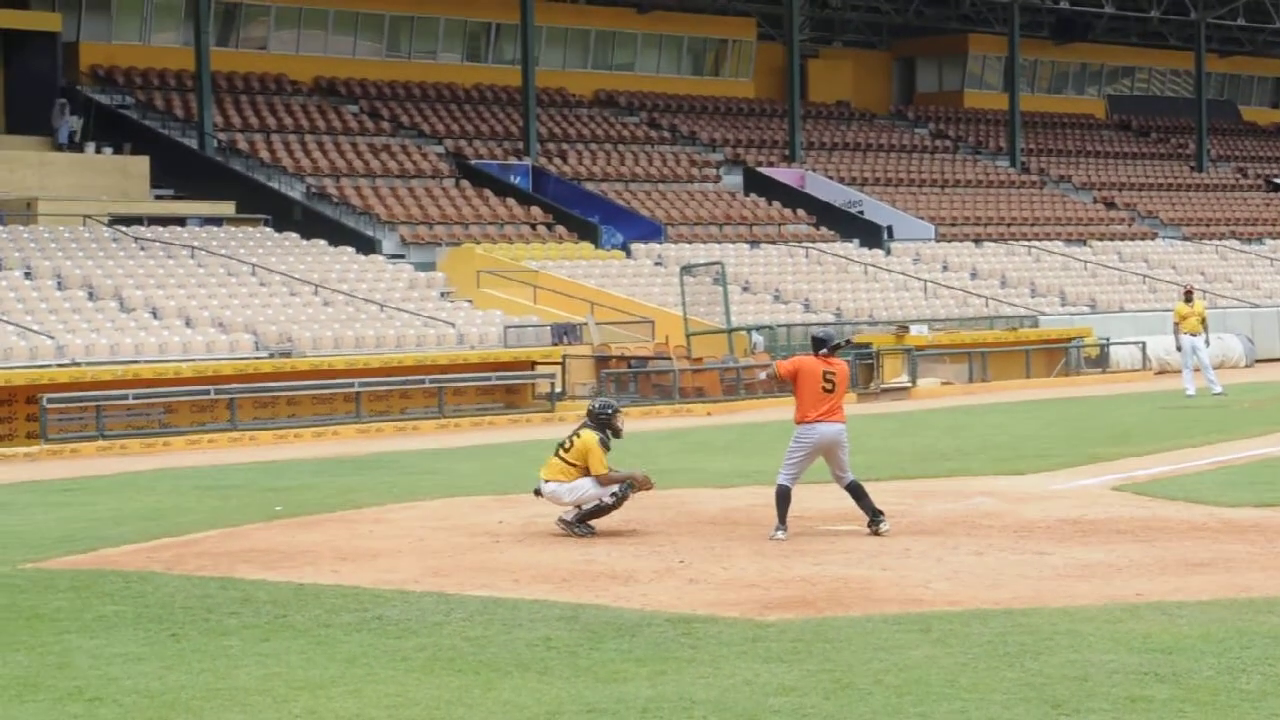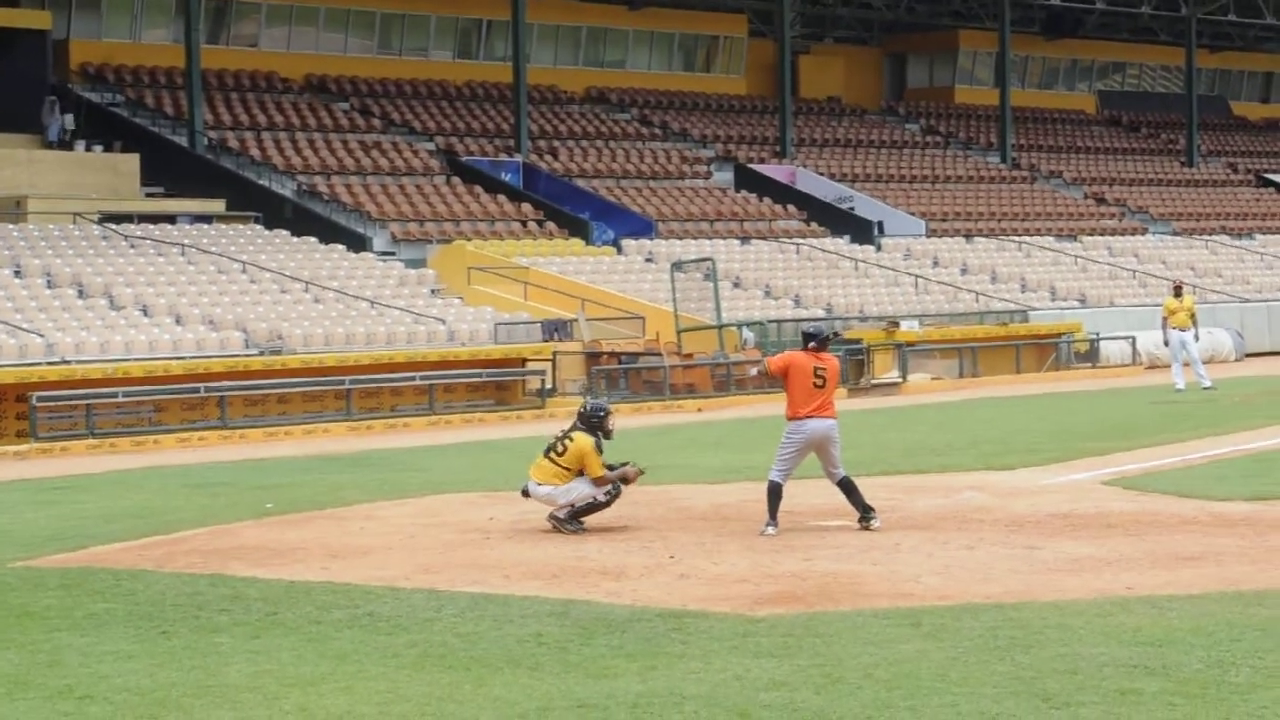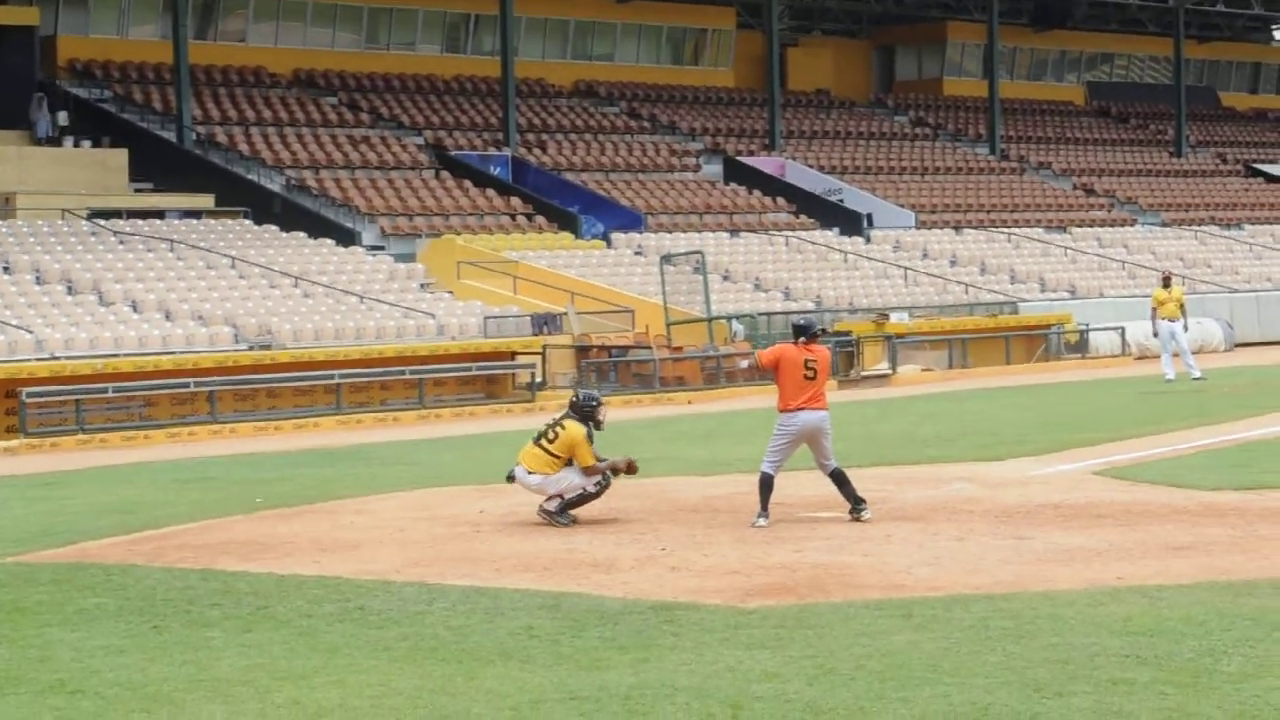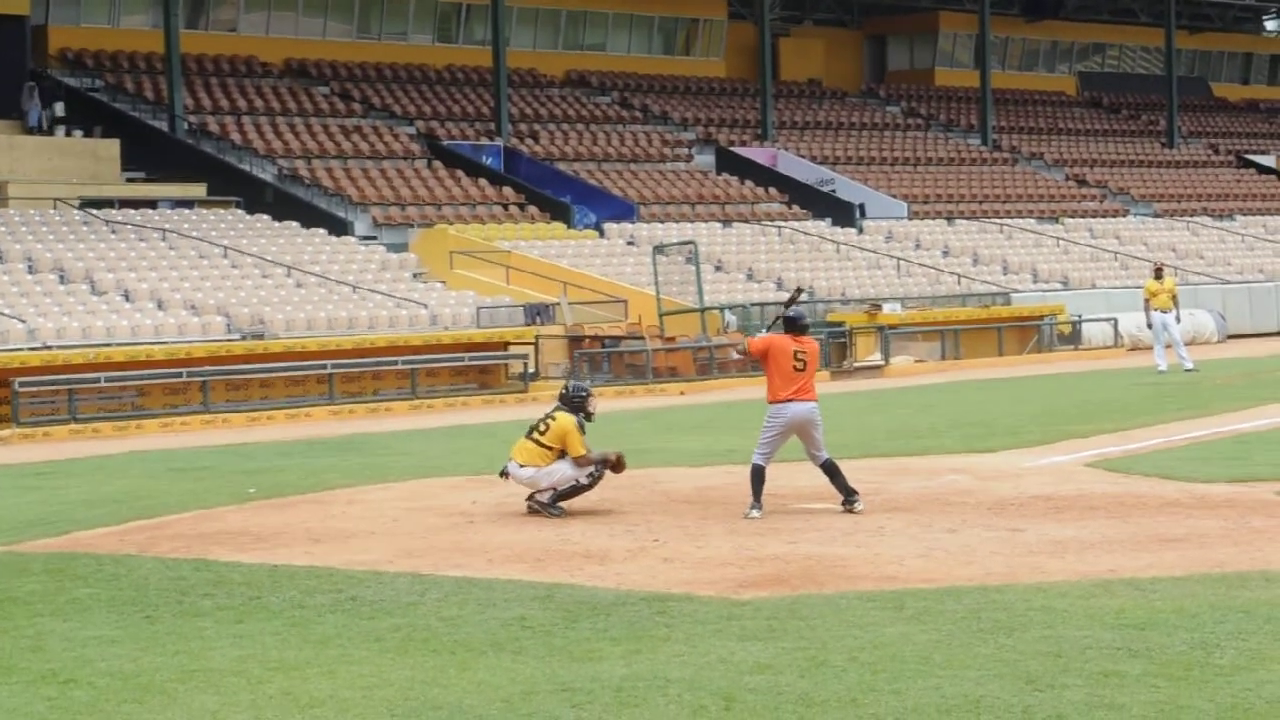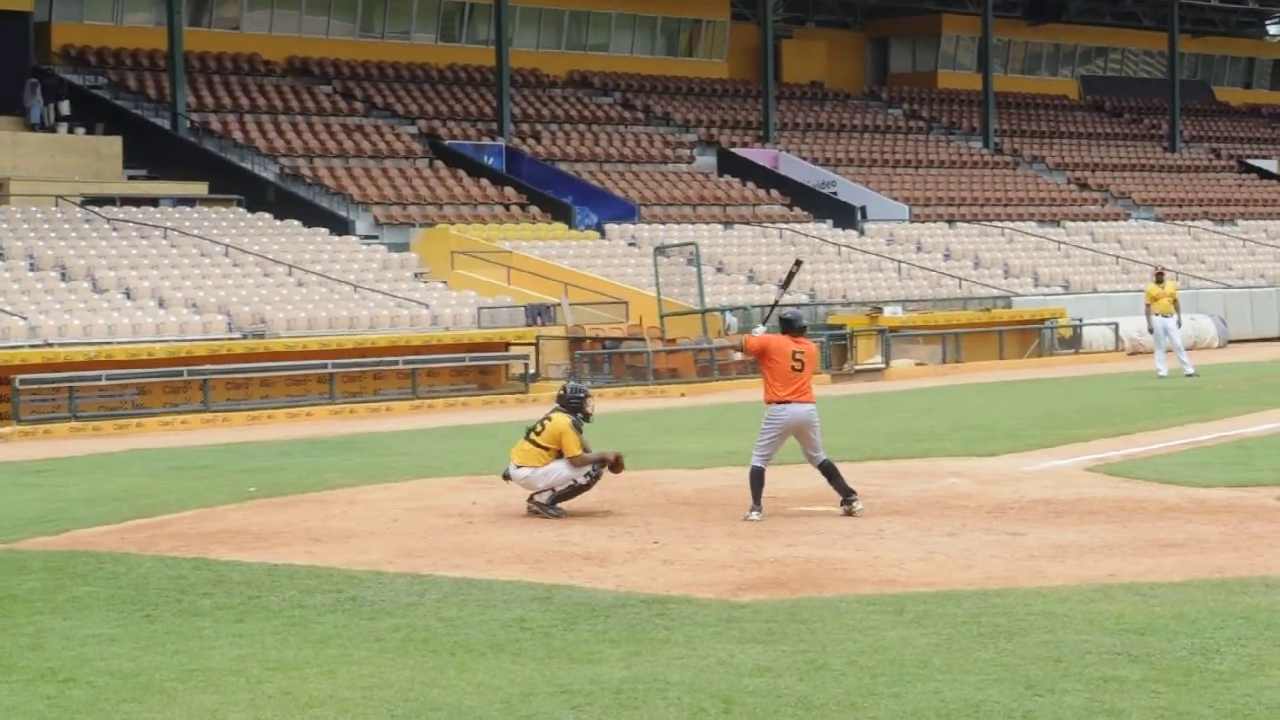
dt=0.2s
person 1, frame 1
left shoulder: (801, 363)
right shoulder: (843, 367)
left elbow: (770, 373)
left wrist: (789, 363)
left hip: (809, 431)
right hip: (837, 429)
left knee: (785, 479)
right knee: (845, 477)
left ankle: (781, 528)
right ankle: (877, 520)
person 1, frame 2
left shoulder: (792, 359)
right shoulder: (834, 363)
left elbow: (761, 370)
left wrist: (779, 358)
left hip: (801, 427)
right hip: (828, 425)
left knee: (778, 475)
right knee: (837, 473)
left ankle: (772, 523)
right ankle: (868, 516)
person 1, frame 3
left shoulder: (783, 351)
right shoulder: (825, 353)
left elbow: (752, 363)
left wrist: (768, 352)
left hip: (792, 419)
right hip: (820, 416)
left knee: (769, 466)
right knee: (829, 465)
left ankle: (763, 514)
right ankle: (859, 507)
person 1, frame 4
left shoulder: (773, 342)
right shoulder: (814, 346)
left elbow: (742, 349)
left wrist: (759, 339)
left hip: (782, 410)
right hip: (809, 408)
left knee: (760, 457)
right knee: (820, 456)
left ankle: (756, 506)
right ankle: (852, 499)
person 1, frame 5
left shoulder: (770, 342)
right shoulder: (811, 348)
left elbow: (739, 345)
left wrist: (757, 335)
left hip: (780, 411)
right hip: (807, 410)
left knee: (759, 460)
right knee: (818, 457)
left ankle: (756, 509)
right ankle: (851, 499)
